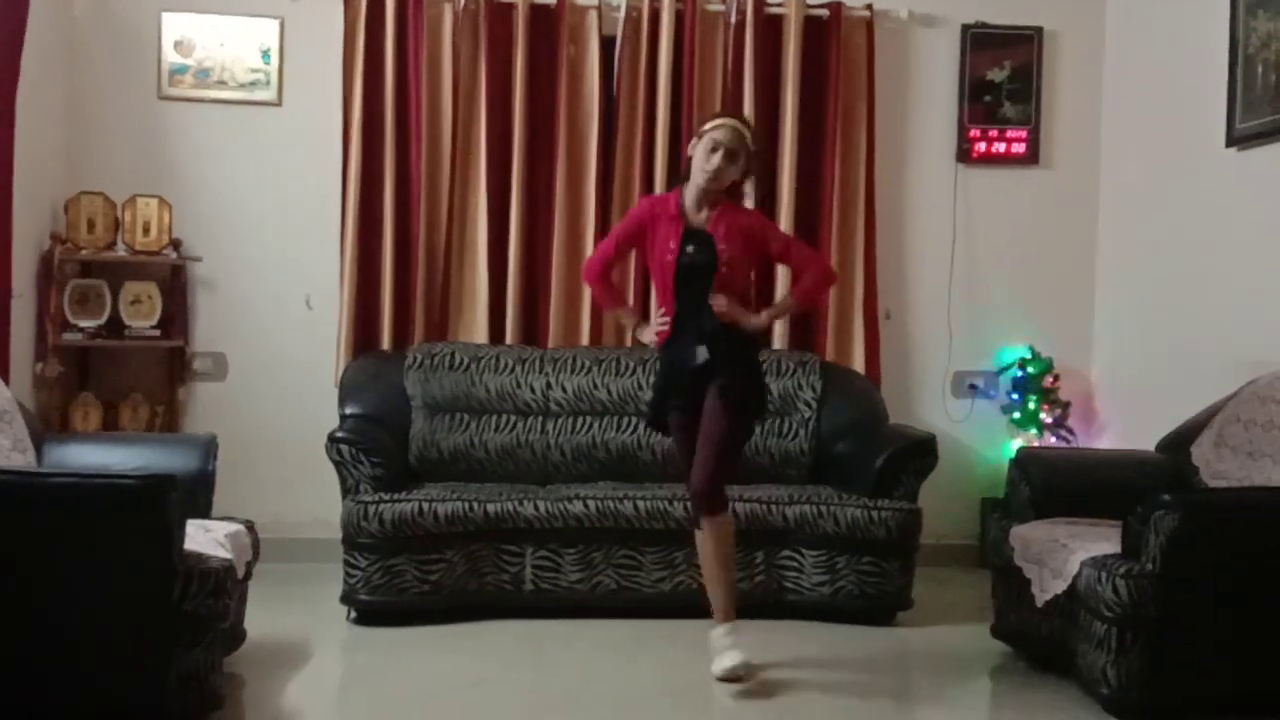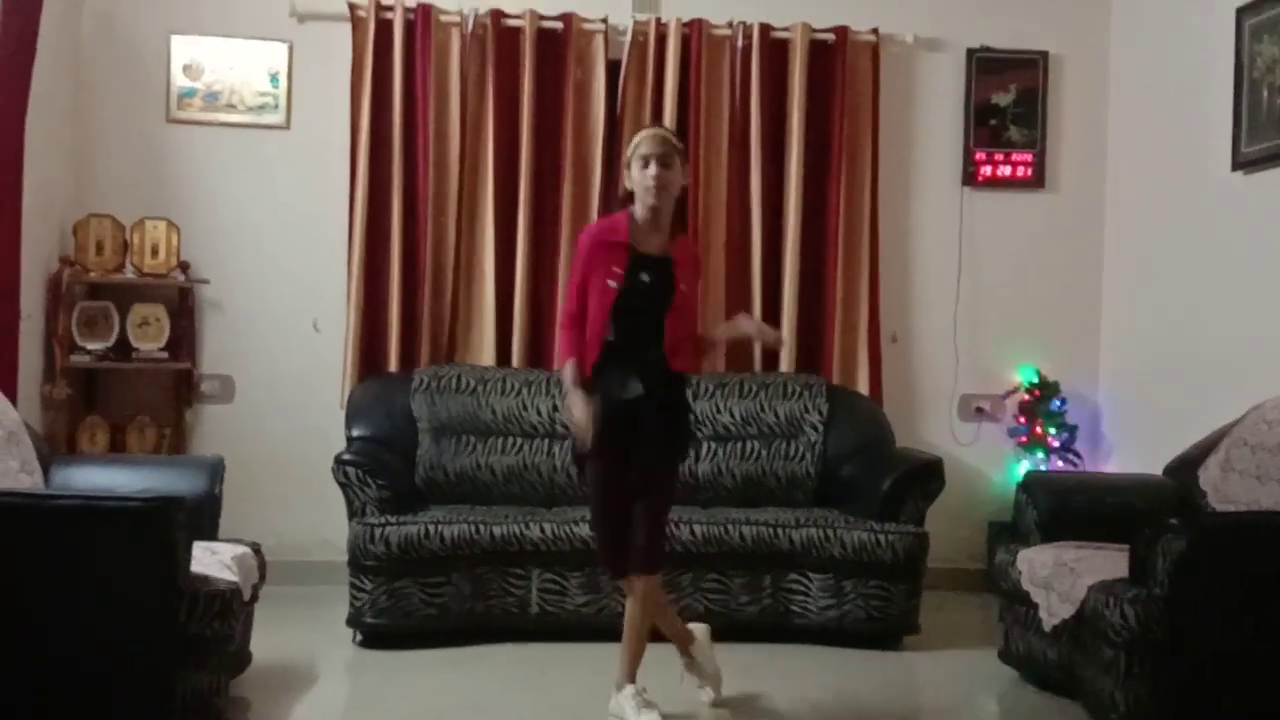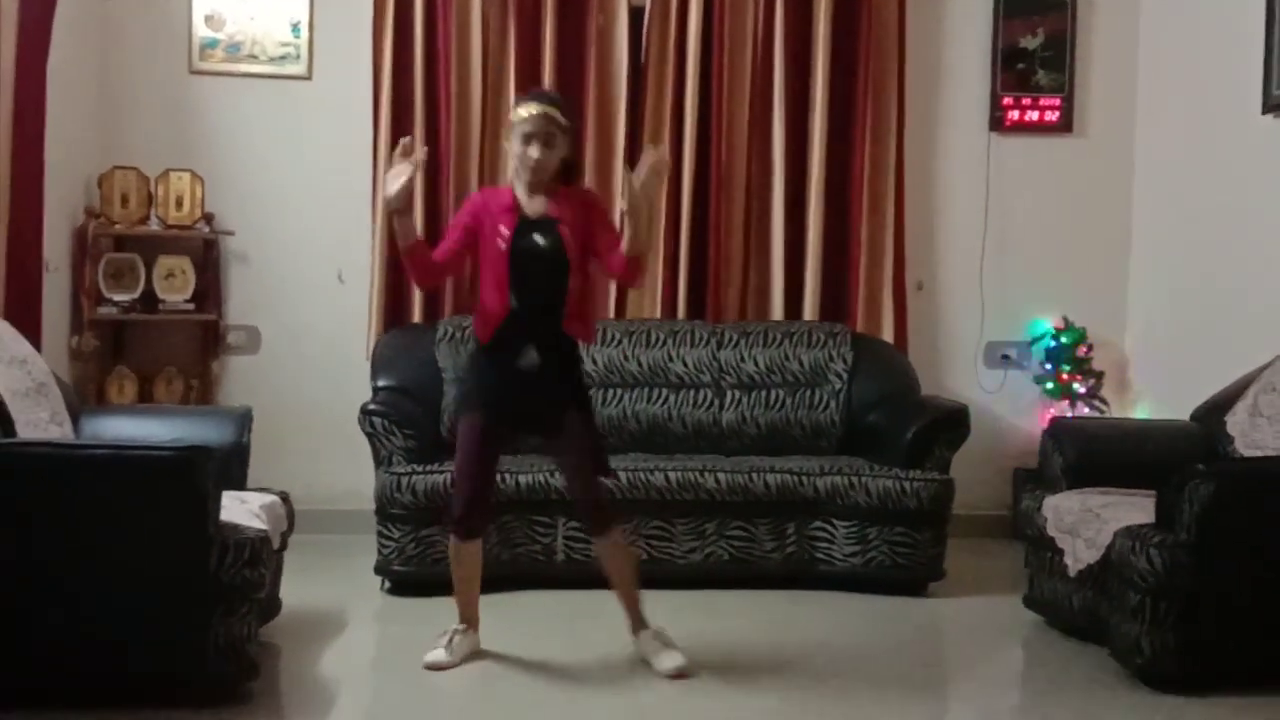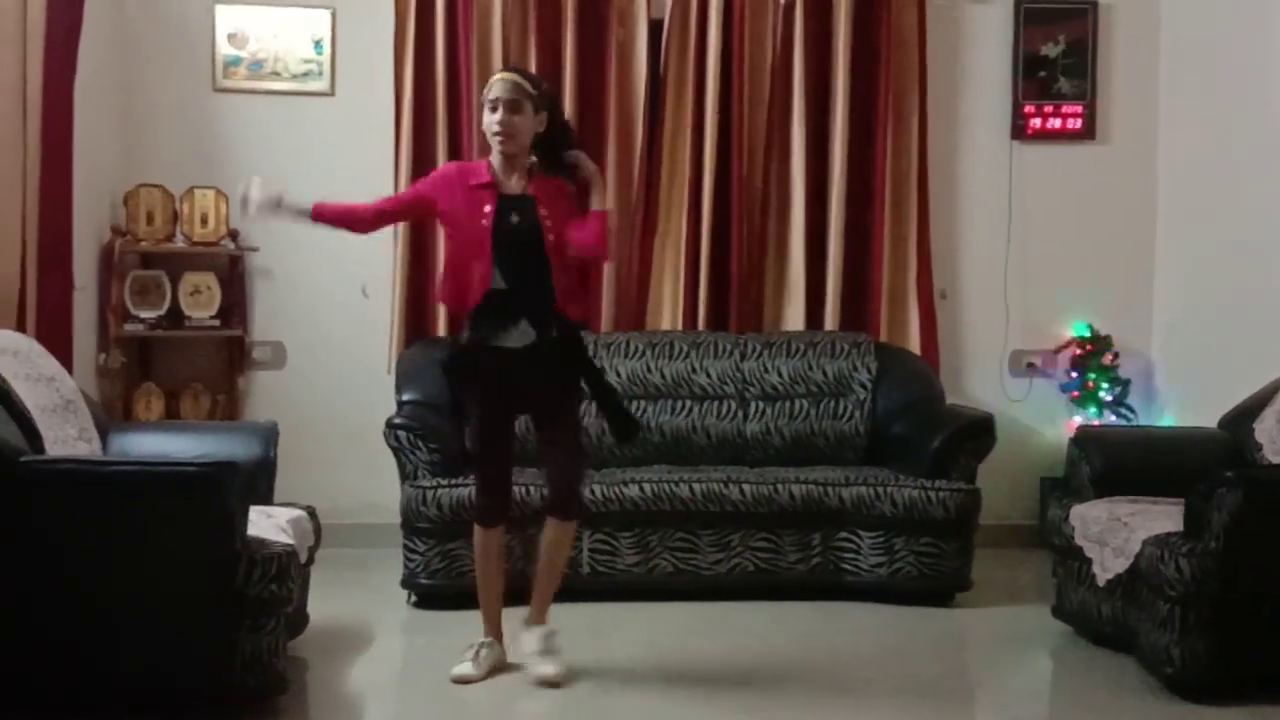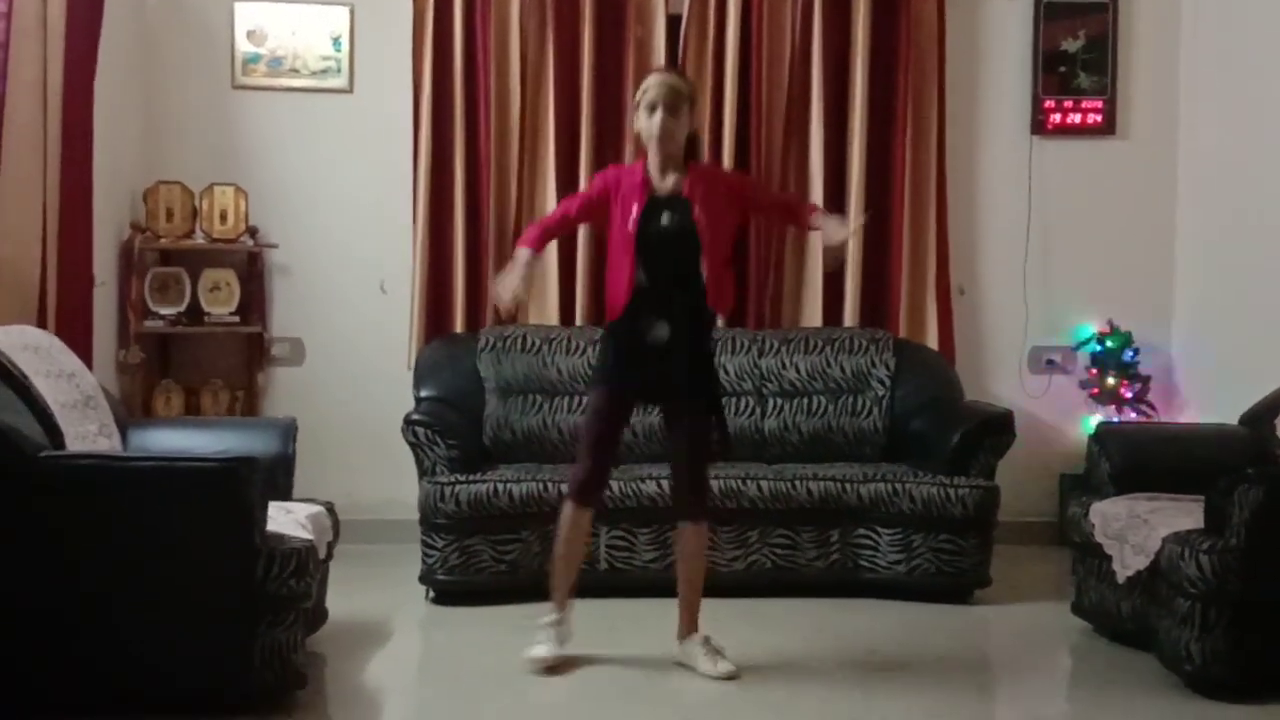
dt=1s
person 1, frame 1
left shoulder: (746, 224)
right shoulder: (653, 213)
left elbow: (818, 271)
right elbow: (596, 271)
left wrist: (765, 318)
right wrist: (637, 328)
left hip: (731, 363)
right hip: (680, 365)
left knee: (706, 485)
right knee: (703, 495)
left ankle: (724, 626)
right ankle: (724, 626)
person 1, frame 2
left shoulder: (683, 251)
right shoulder: (599, 237)
right elbow: (572, 323)
left wrist: (738, 331)
right wrist: (573, 391)
left hip: (662, 404)
right hip: (619, 409)
left knee: (646, 547)
right knee: (609, 545)
right ankle: (685, 638)
person 1, frame 3
left shoulder: (583, 208)
right shoulder: (481, 207)
left elbow: (621, 270)
right elbow: (430, 273)
left wrist: (635, 202)
right wrist: (397, 210)
left hip: (558, 370)
right hip: (493, 367)
left knee: (591, 503)
right knee: (464, 505)
left ankle: (642, 628)
right ankle: (466, 626)
person 1, frame 4
left shoulder: (560, 188)
right shoulder: (454, 182)
left elbow: (592, 250)
right elbow: (370, 216)
left wrist: (596, 187)
right wrist: (289, 207)
left hip: (553, 351)
right hip: (488, 350)
left knee: (566, 488)
right knee: (491, 494)
left ankle: (536, 626)
right ankle: (489, 639)
person 1, frame 5
left shoulder: (719, 187)
right shoulder: (614, 185)
left elbow: (790, 209)
right elbow: (549, 224)
left wrist: (827, 224)
right wrist: (521, 265)
left hip: (688, 350)
right hip: (626, 343)
left knee: (692, 490)
right knee: (587, 477)
left ankle: (689, 634)
right ankle: (557, 616)
